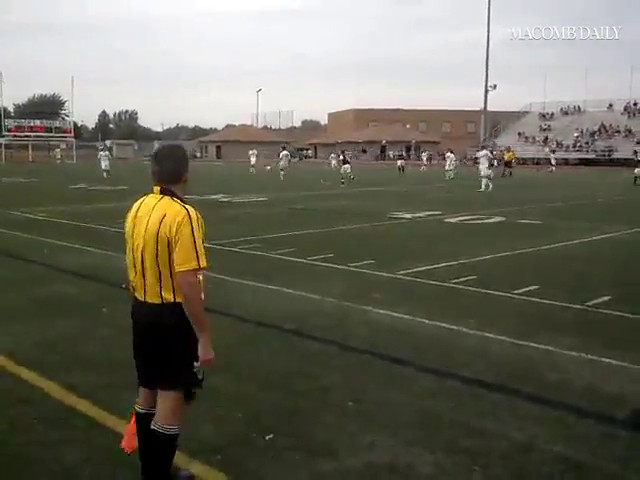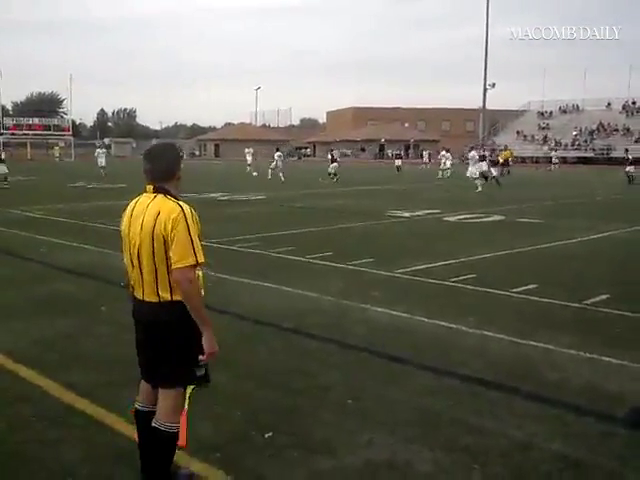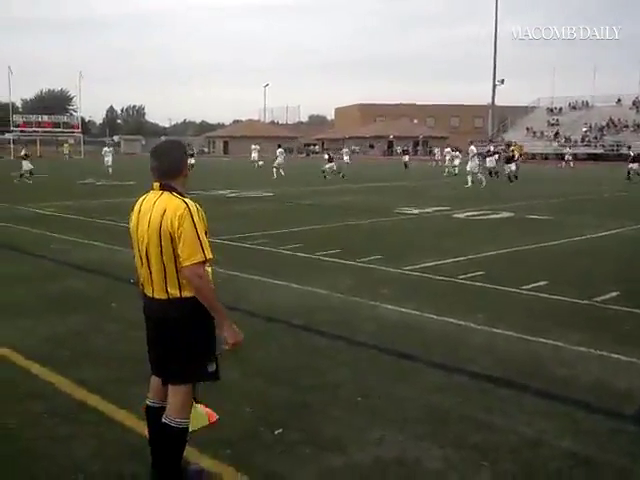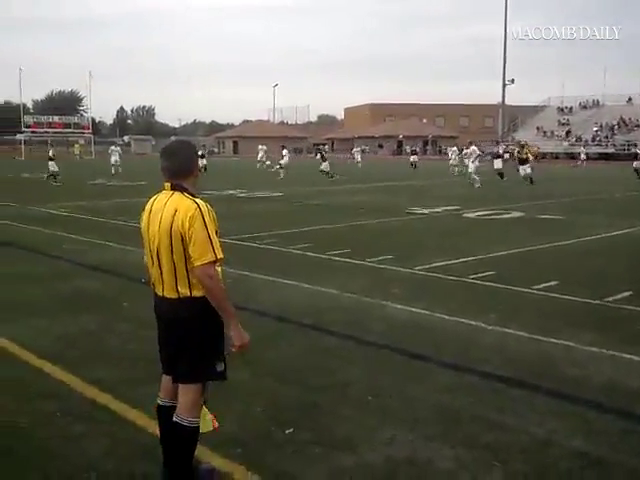
dt=0.2s
person 1, frame 1
left shoulder: (137, 208)
right shoulder: (183, 215)
right elbow: (187, 283)
right wrist: (204, 338)
left hip: (142, 310)
right hip: (173, 316)
left knee: (147, 393)
right knee: (171, 401)
person 1, frame 2
left shoulder: (132, 208)
right shoulder: (177, 212)
right elbow: (184, 279)
right wrist: (207, 331)
left hip: (143, 308)
right hip: (174, 312)
left knee: (149, 387)
right knee: (171, 397)
person 1, frame 3
left shoulder: (140, 206)
right shoulder: (184, 209)
right elbow: (195, 275)
right wrist: (225, 323)
left hip: (153, 305)
right hip: (184, 309)
left knee: (160, 383)
right knee: (181, 392)
person 1, frame 4
left shoulder: (151, 206)
right shoulder: (195, 209)
right elbow: (206, 275)
right wrist: (233, 324)
left hip: (164, 304)
right hip: (195, 308)
left knee: (170, 382)
right knee: (191, 391)
